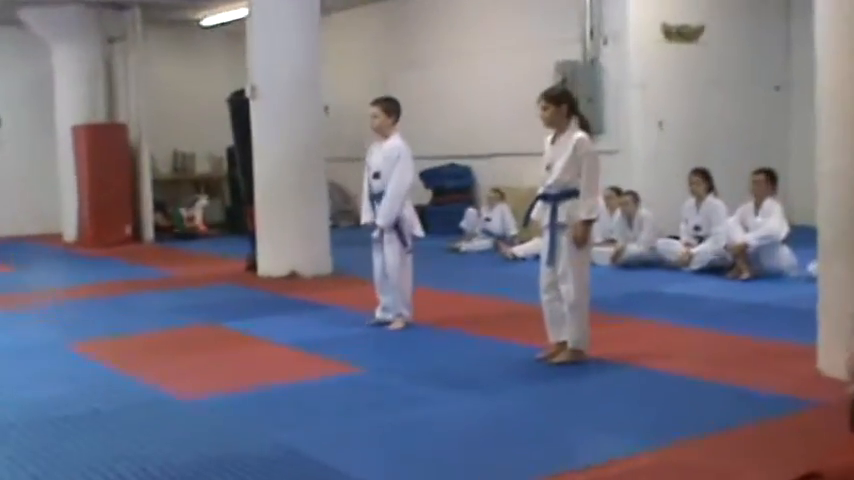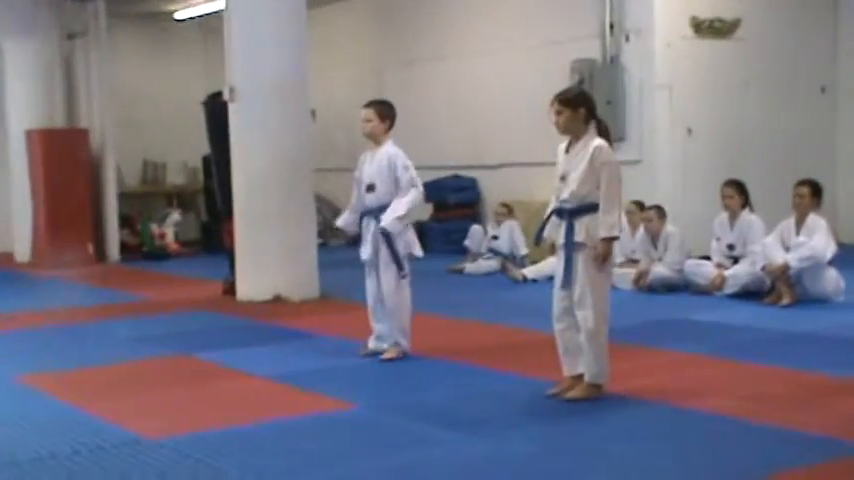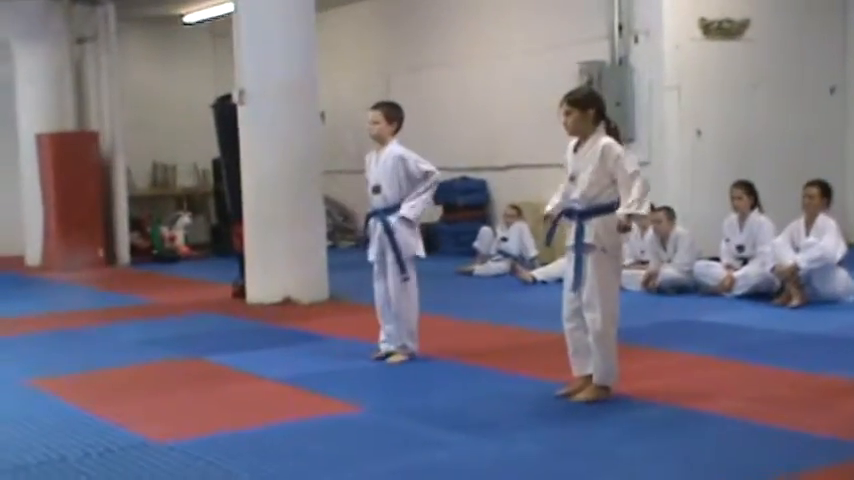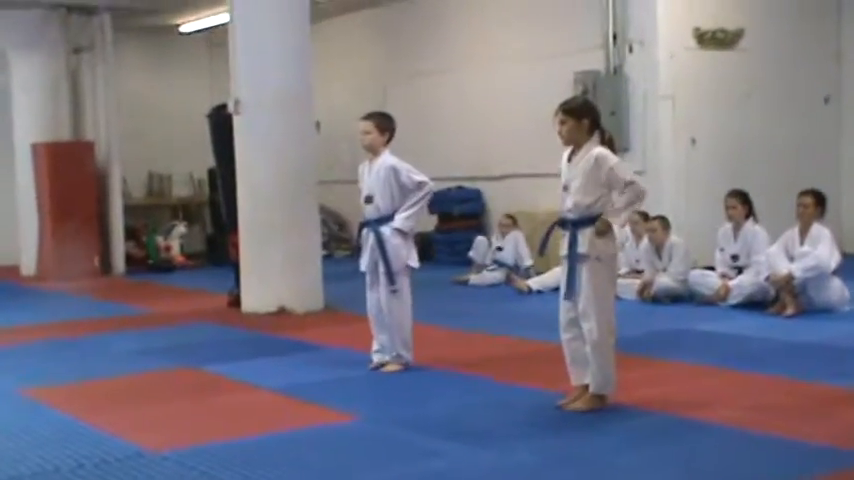
dt=0.2s
person 1, frame 1
left shoulder: (580, 140)
right shoulder: (550, 141)
left elbow: (589, 185)
left wrist: (584, 222)
right wrist: (539, 217)
left hip: (571, 217)
right hip: (552, 217)
left knee: (572, 284)
right knee: (549, 283)
left ankle: (576, 346)
right ankle: (559, 340)
person 1, frame 2
left shoulder: (599, 149)
right shoulder: (564, 150)
left elbow: (610, 198)
left wrist: (607, 239)
right wrist: (552, 233)
left hip: (590, 234)
right hip: (567, 234)
left knee: (590, 310)
right knee: (562, 310)
left ankle: (593, 380)
right ankle: (573, 373)
person 1, frame 3
left shoulder: (608, 147)
right shoulder: (573, 148)
left elbow: (634, 179)
left wrist: (628, 212)
right wrist: (554, 208)
left hip: (600, 235)
right hip: (578, 234)
left knee: (599, 311)
right knee: (572, 310)
left ankle: (602, 381)
right ankle: (584, 375)
person 1, frame 4
left shoulder: (600, 157)
right shoulder: (568, 157)
left elbow: (634, 188)
left wrist: (610, 219)
left hip: (595, 244)
right hip: (572, 243)
left knee: (595, 321)
right knee: (570, 320)
left ankle: (599, 390)
right ankle: (581, 384)
person 2, frame 1
left shoulder: (399, 147)
right shoulder: (373, 149)
left elbow: (399, 186)
right elbow: (368, 184)
left wrist: (385, 218)
right wrist: (369, 215)
left hip: (395, 215)
right hip: (379, 213)
left knee: (397, 265)
right knee: (380, 266)
left ankle: (401, 313)
right ankle: (386, 311)
person 2, frame 2
left shoulder: (394, 156)
right shoulder: (365, 158)
left elbow: (413, 191)
left wrist: (392, 222)
right wrist: (347, 222)
left hip: (390, 231)
right hip: (370, 229)
left knee: (392, 288)
right knee: (374, 289)
left ankle: (397, 342)
right ankle: (381, 339)
person 2, frame 3
left shoulder: (399, 156)
right shoulder: (371, 158)
left elbow: (430, 176)
left wrist: (411, 211)
right wrist: (370, 223)
left hip: (399, 228)
right hip: (379, 229)
left knee: (400, 289)
right knee: (382, 290)
left ankle: (405, 345)
right ankle: (389, 342)
person 2, frame 4
left shoulder: (392, 166)
right shoulder: (364, 168)
left elbow: (424, 186)
left wrist: (403, 221)
right wrist: (369, 230)
left hip: (391, 239)
right hip: (372, 238)
left knee: (393, 299)
right knee: (375, 301)
left ankle: (399, 355)
right ankle: (382, 352)
